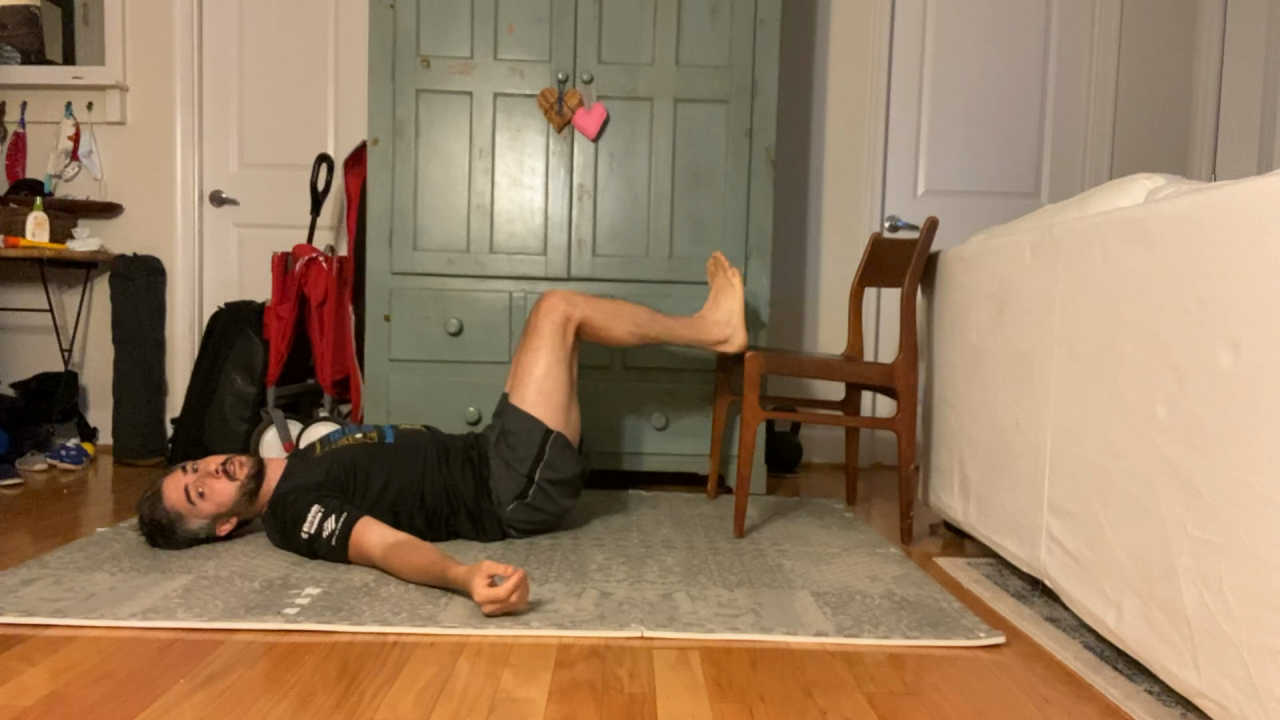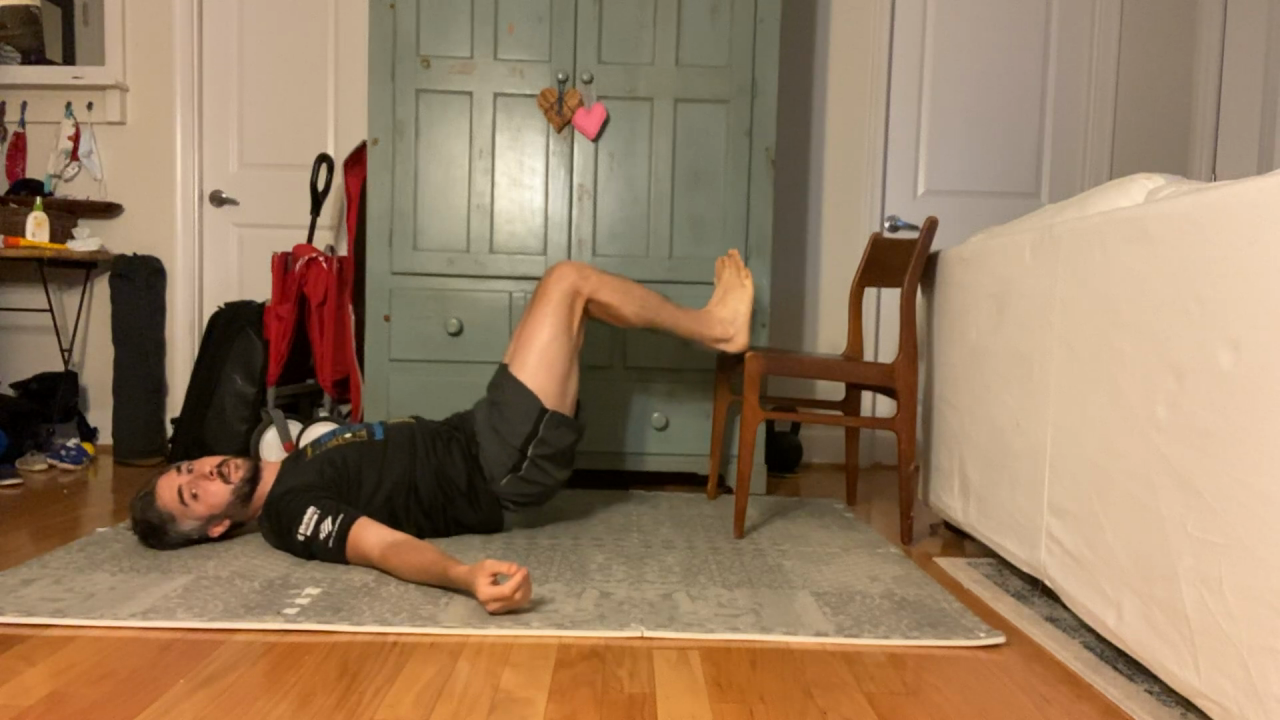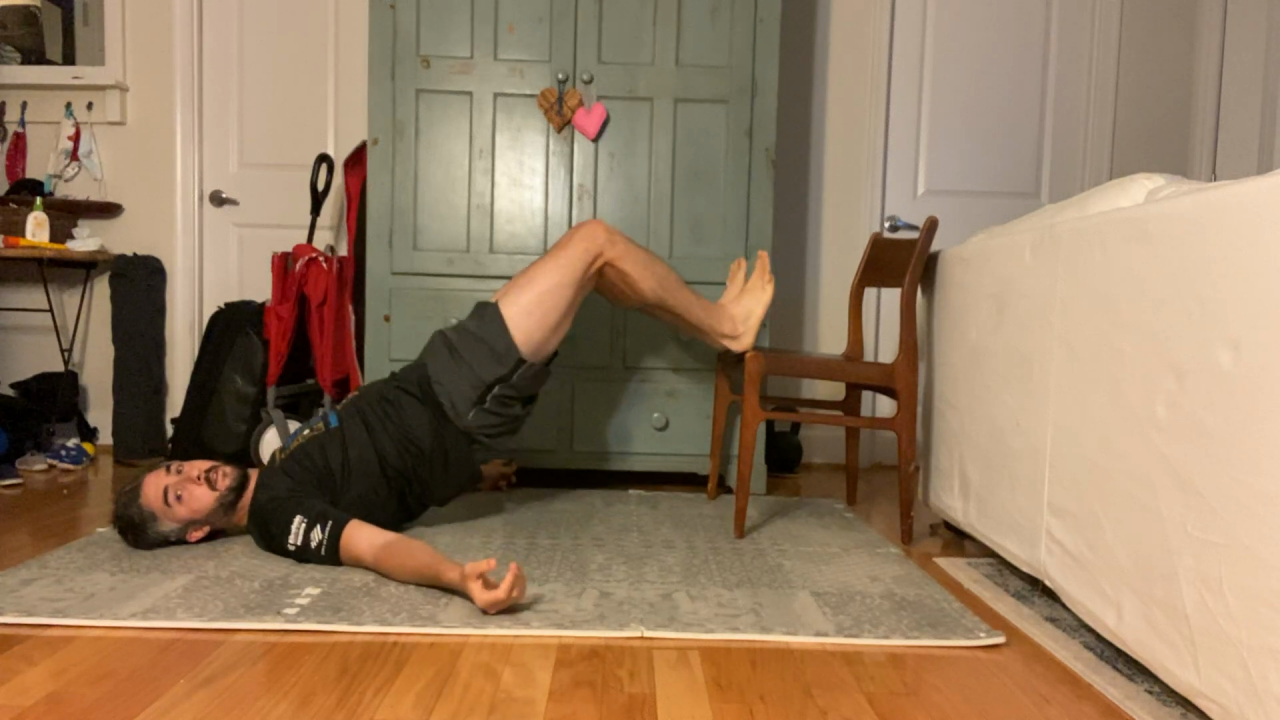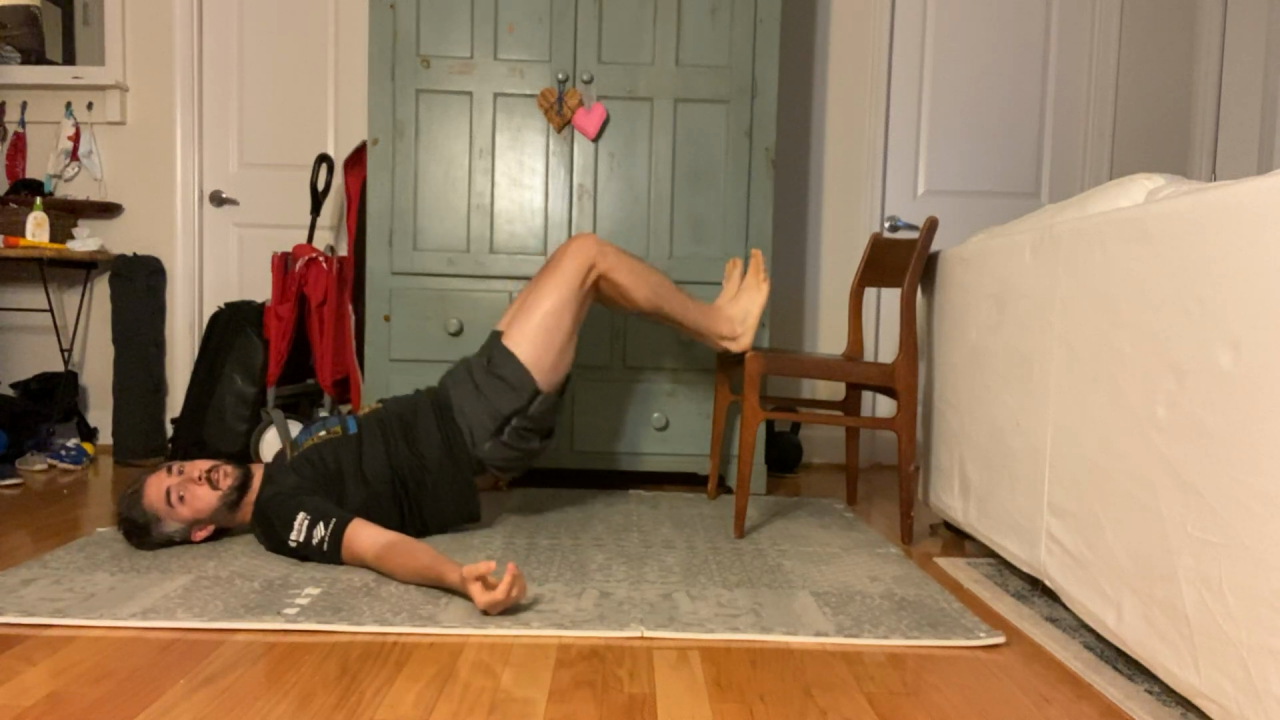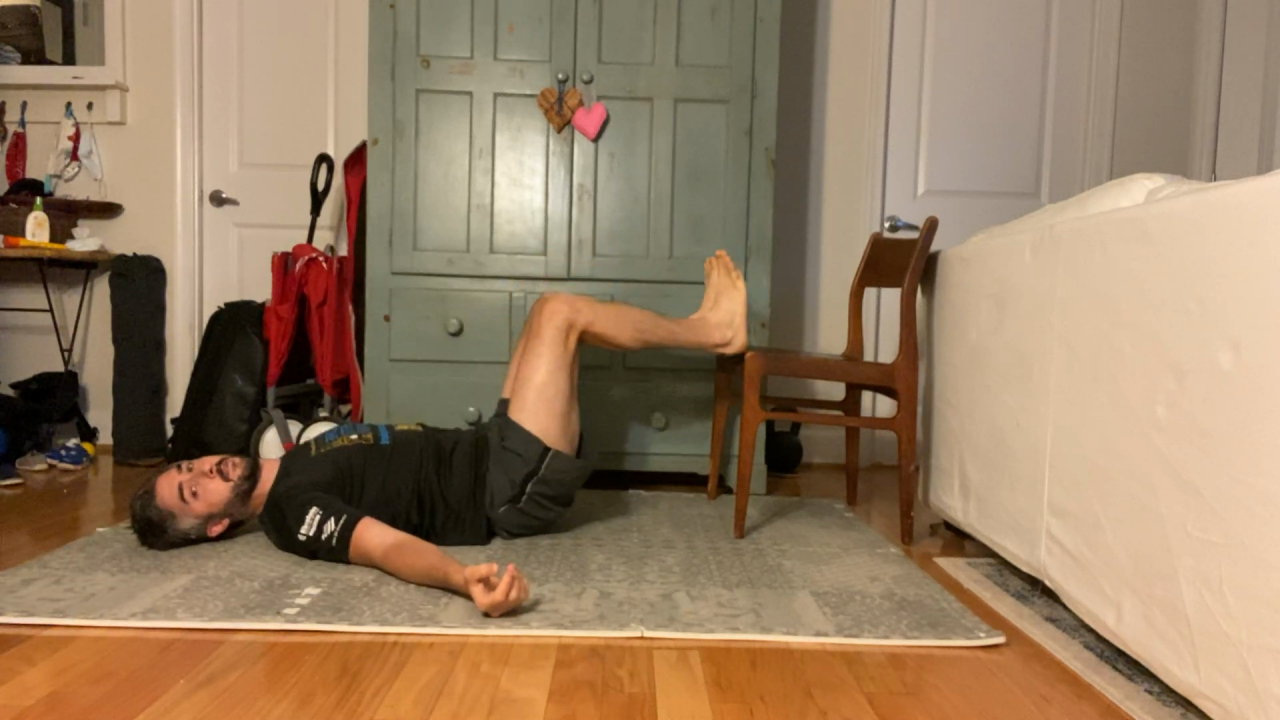
dt=1s
person 1, frame 1
left shoulder: (302, 466)
right shoulder: (297, 514)
right elbow: (390, 547)
right wrist: (463, 576)
left hip: (486, 460)
right hip: (517, 491)
left knee: (561, 314)
right knee: (558, 307)
left ankle: (706, 326)
right ankle: (711, 329)
person 1, frame 2
left shoulder: (296, 473)
right shoulder: (293, 515)
right elbow: (389, 548)
right wrist: (465, 575)
left hip: (473, 443)
right hip: (504, 464)
left knee: (570, 286)
right knee: (568, 279)
left ankle: (708, 324)
right ankle: (715, 327)
person 1, frame 3
left shoulder: (276, 477)
right shoulder: (279, 519)
right elbow: (379, 547)
right wrist: (460, 578)
left hip: (436, 387)
right hip: (467, 398)
left knee: (592, 250)
right knee: (595, 239)
left ankle: (715, 320)
right ankle: (724, 325)
person 1, frame 4
left shoulder: (283, 473)
right shoulder: (283, 517)
right elbow: (381, 547)
right wrist: (461, 578)
left hip: (459, 408)
right hip: (487, 423)
left knee: (580, 263)
right knee: (585, 252)
left ankle: (712, 320)
right ankle: (723, 326)
person 1, frame 5
left shoulder: (295, 466)
right shoulder: (295, 513)
right elbow: (389, 547)
right wrist: (463, 577)
left hip: (486, 454)
right hip: (514, 485)
left knee: (554, 313)
right knee: (559, 313)
left ankle: (704, 330)
right ankle: (711, 332)
